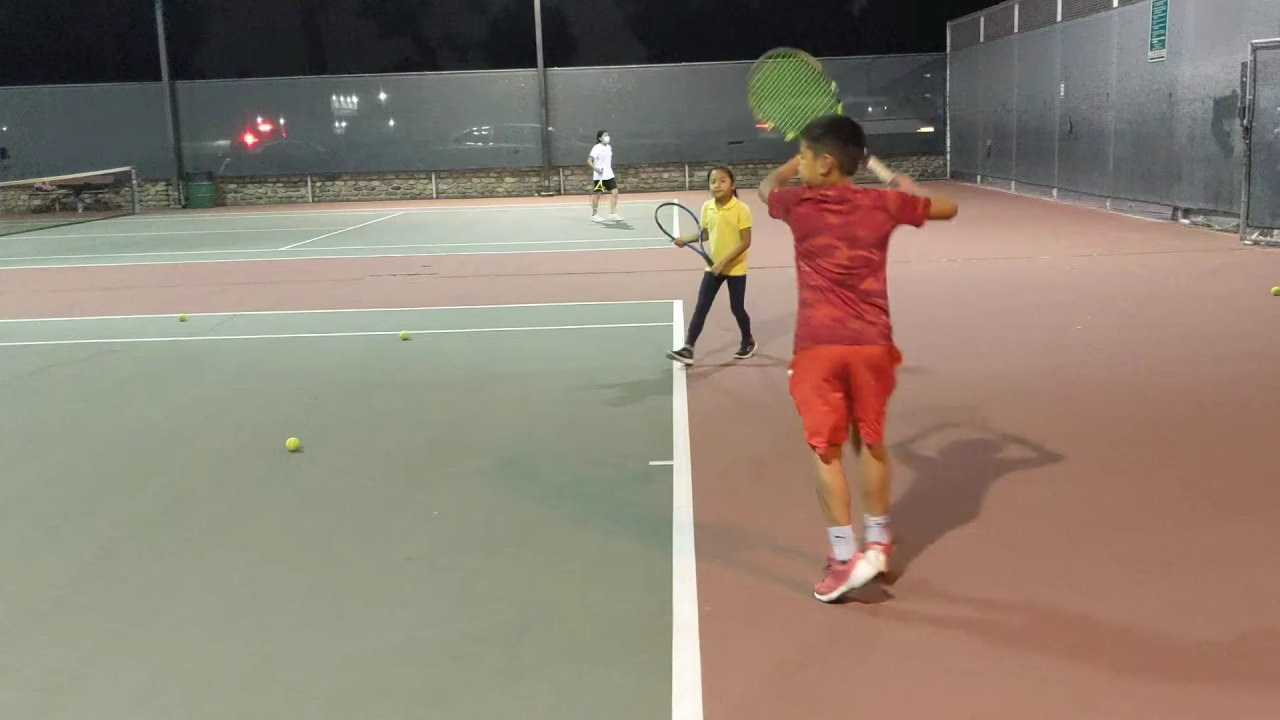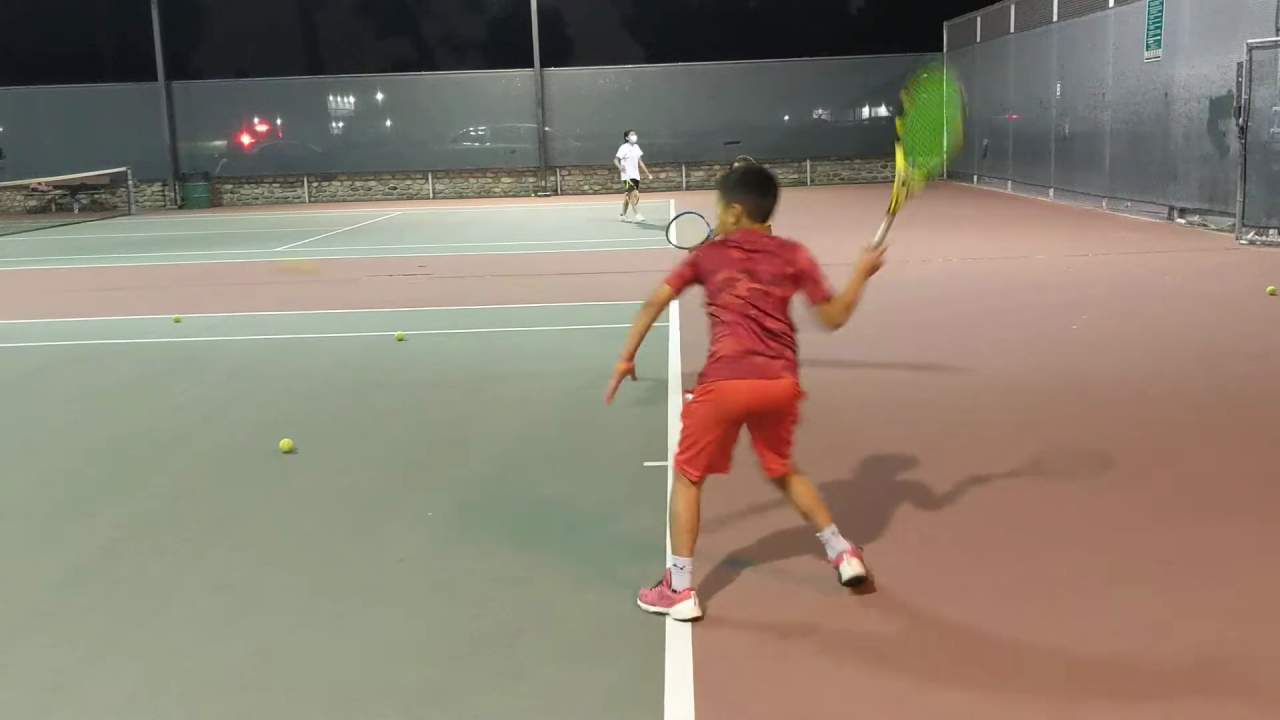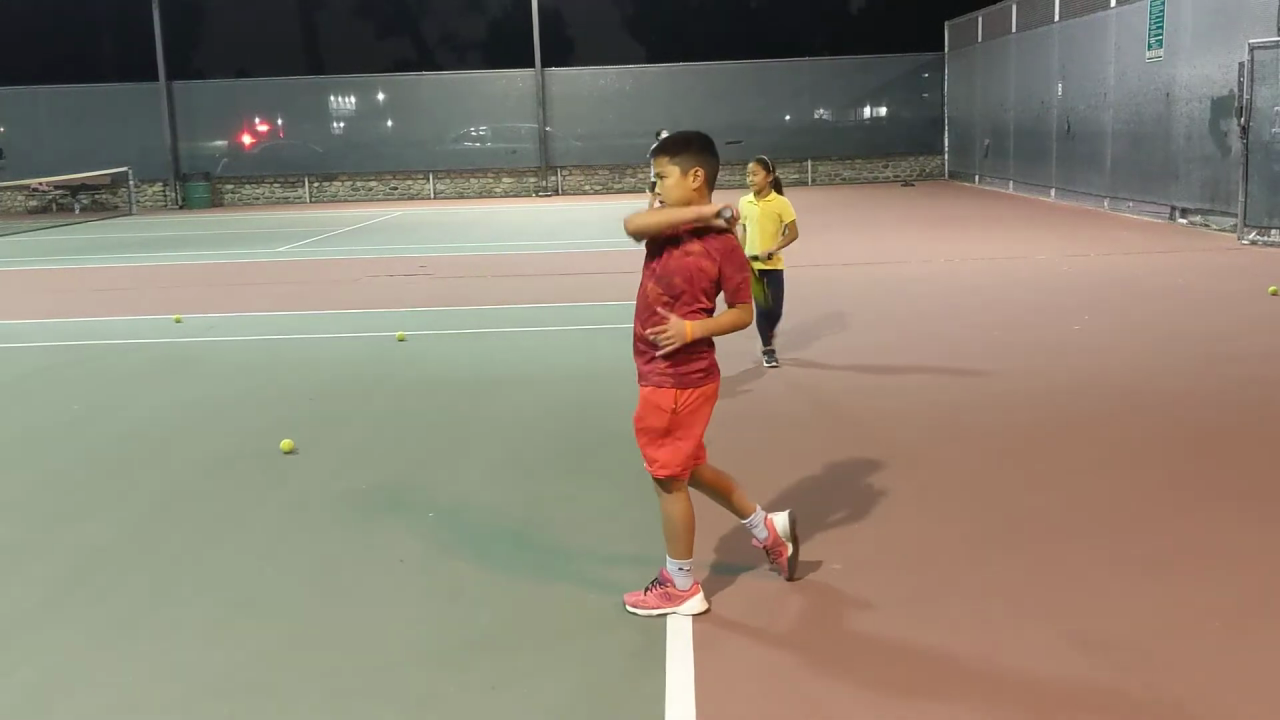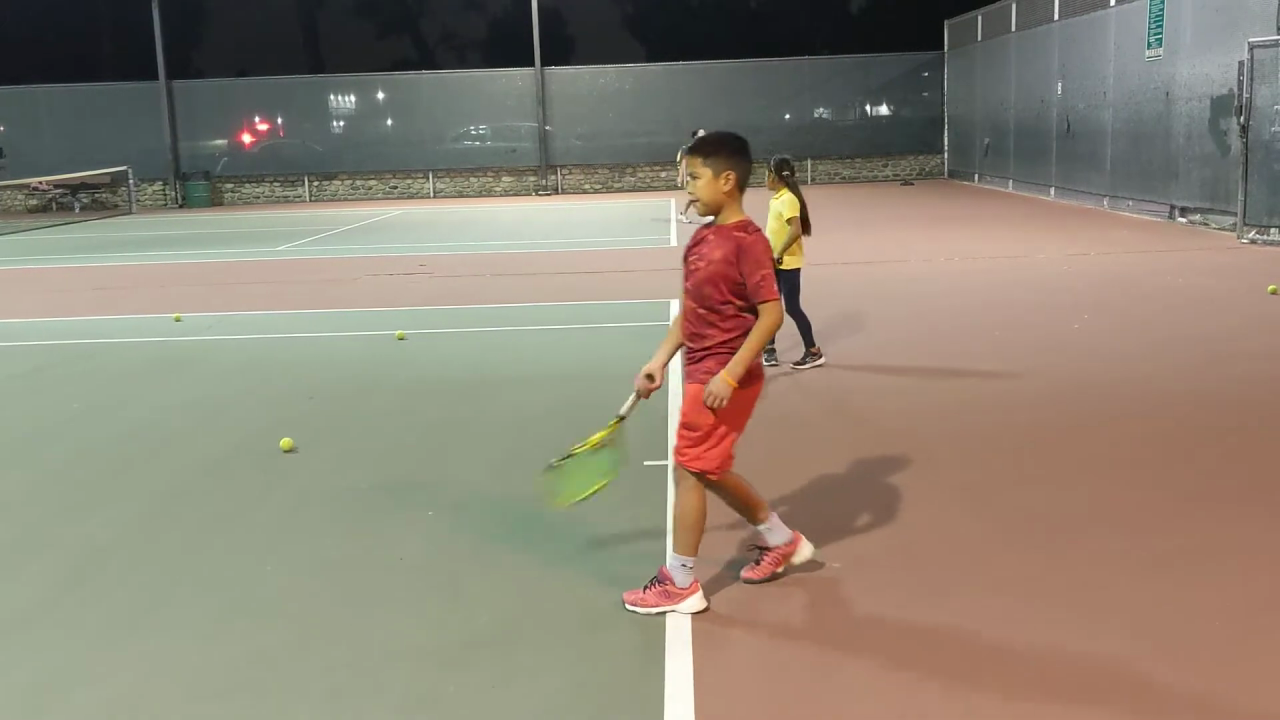
dt=0.5s
person 1, frame 1
left shoulder: (800, 201)
right shoulder: (883, 203)
left elbow: (766, 190)
right elbow: (948, 208)
left wrist: (787, 169)
right wrist: (910, 189)
left hip: (819, 344)
right hip: (872, 342)
left knee: (824, 451)
right knee: (870, 443)
left ankle: (845, 558)
right ankle: (878, 544)
person 1, frame 2
left shoulder: (710, 253)
right shoulder: (793, 254)
left elbow: (658, 299)
right elbow: (834, 317)
left wrist: (625, 358)
right wrist: (863, 272)
left hip: (730, 383)
right hip: (778, 382)
left knee: (687, 475)
right knee: (784, 472)
left ankle: (678, 588)
right ankle: (843, 555)
person 1, frame 3
left shoulder: (725, 244)
right shoulder: (669, 226)
left elbow: (744, 312)
right elbow: (632, 224)
left wrist: (695, 329)
right wrist: (698, 214)
left hip: (680, 378)
right hip: (661, 376)
left knee: (668, 478)
right knee: (689, 468)
left ankle: (681, 586)
right ankle: (768, 529)
person 1, frame 4
left shoulder: (747, 242)
right shoulder: (701, 239)
left elbow: (770, 314)
left wrist: (730, 374)
right wrist: (659, 359)
left hip: (725, 380)
right hip: (702, 375)
left knee: (689, 471)
right knee: (715, 471)
left ankle: (679, 583)
right ankle: (783, 541)
person 2, frame 1
left shoulder: (741, 209)
right shoulder: (707, 208)
left elbow: (746, 242)
left wrist: (724, 260)
right wrist: (686, 240)
left hip: (736, 268)
right hip: (714, 267)
left knee: (737, 309)
right knee: (701, 307)
left ankle: (748, 341)
right ankle: (687, 349)
person 2, frame 2
left shoulder: (760, 205)
right shoulder: (728, 198)
left elbow: (765, 238)
right wrist: (707, 240)
left hip: (746, 265)
right hip: (728, 261)
left knee: (742, 304)
right knee: (734, 304)
person 2, frame 3
left shoulder: (781, 203)
right shoulder: (744, 202)
left elbow: (793, 233)
left wrist: (774, 249)
left hip: (774, 264)
right hip: (753, 263)
left knee: (775, 307)
right knee: (761, 306)
left ankle: (769, 332)
right ankle: (768, 348)
person 2, frame 4
left shoulder: (788, 199)
right shoulder: (776, 199)
left elbow: (796, 230)
left wrist: (777, 255)
right wrist: (773, 255)
left hip: (787, 263)
right hip: (777, 264)
left knee: (792, 308)
left ankle: (814, 352)
right ankle: (770, 348)
